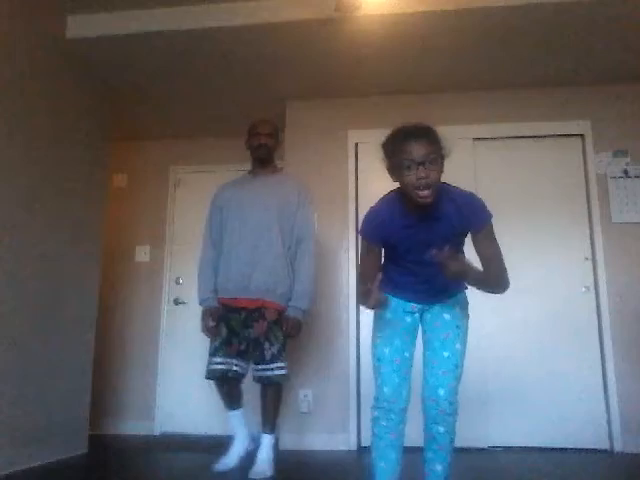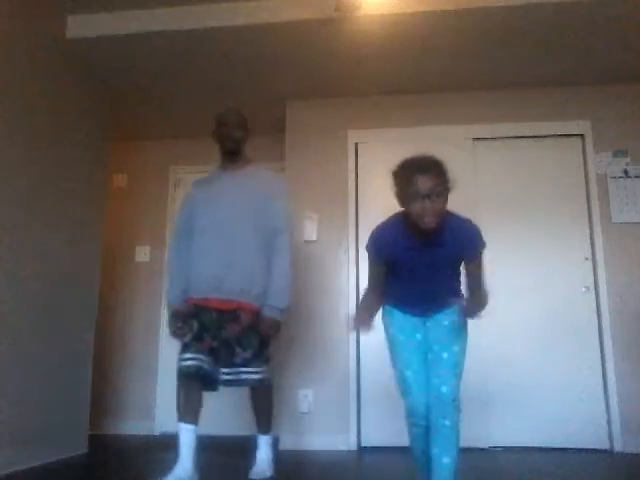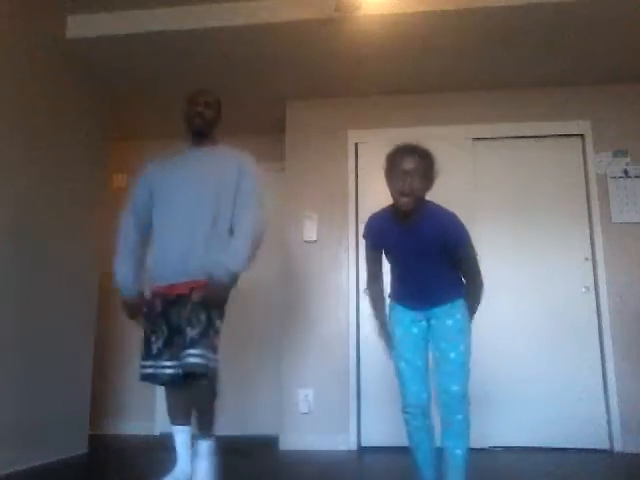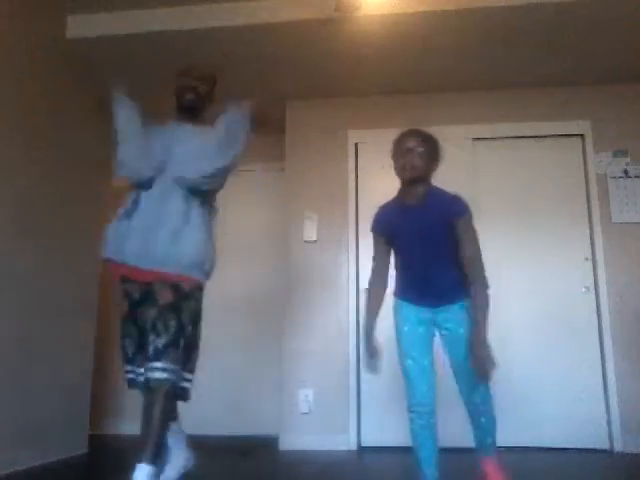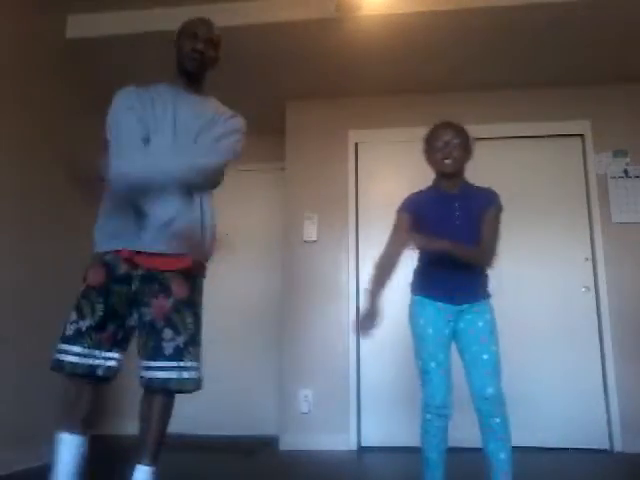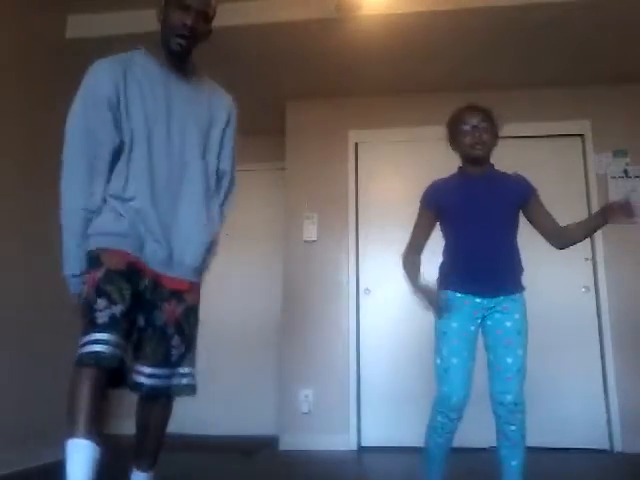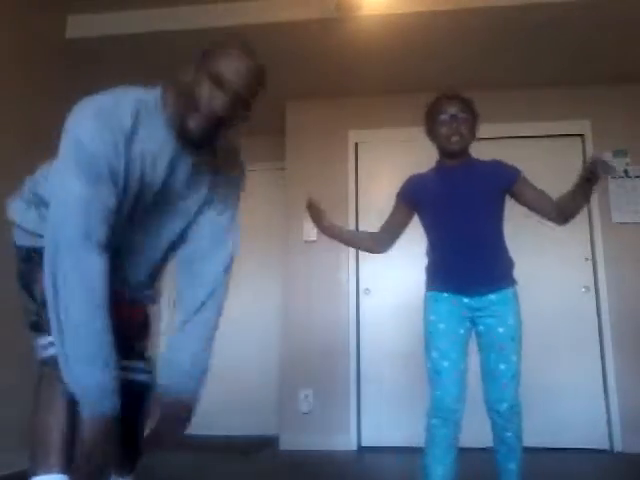
dt=0.4s
person 1, frame 1
left shoulder: (294, 192)
right shoulder: (226, 192)
left elbow: (305, 251)
right elbow: (211, 248)
left wrist: (298, 306)
right wrist: (207, 300)
left hip: (272, 300)
right hip: (229, 298)
left knee: (270, 374)
right knee: (222, 369)
left ankle: (266, 451)
right ankle: (240, 436)
person 1, frame 2
left shoulder: (268, 183)
right shoulder: (198, 190)
left elbow: (280, 246)
right elbow: (181, 246)
left wrist: (274, 305)
right wrist: (176, 301)
left hip: (248, 299)
right hip: (201, 299)
left knee: (255, 376)
right knee: (190, 370)
person 1, frame 3
left shoulder: (237, 163)
right shoulder: (157, 170)
left elbow: (251, 220)
right elbow: (132, 225)
left wrist: (227, 271)
right wrist: (128, 285)
left hip: (208, 280)
right hip: (164, 283)
left knee: (197, 359)
right knee: (168, 368)
person 1, frame 4
left shoulder: (219, 139)
right shoulder: (148, 135)
left elbow: (200, 173)
right elbow: (136, 168)
right wrist: (125, 105)
left hip: (179, 267)
right hip: (133, 265)
left knee: (164, 369)
right knee: (147, 370)
person 1, frame 5
left shoulder: (227, 121)
right shoulder: (132, 98)
left elbow: (204, 167)
right elbow: (126, 163)
left wrist: (140, 176)
right wrist: (177, 223)
left hip: (177, 258)
right hip: (119, 247)
left knee: (164, 369)
right knee: (83, 352)
person 1, frame 6
left shoulder: (220, 105)
right shoulder: (113, 74)
left elbow: (218, 190)
right elbow: (84, 169)
left wrist: (198, 256)
right wrist: (78, 269)
left hip: (180, 261)
right hip: (117, 244)
left knee: (163, 380)
right knee: (99, 351)
person 1, frame 7
left shoulder: (225, 170)
right shoulder: (105, 121)
left elbow: (209, 273)
right elbow: (75, 249)
left wrist: (182, 382)
right wrist: (97, 399)
left hip: (128, 277)
right hip: (49, 239)
left knee: (134, 388)
right knee: (64, 363)
person 2, frame 1
left shoulder: (467, 206)
right shoulder: (380, 216)
left elbow: (500, 281)
right elbow: (366, 282)
left wrist: (465, 272)
right wrist: (370, 295)
left hip: (447, 302)
right hip: (396, 303)
left knee: (441, 403)
right knee: (389, 401)
person 2, frame 2
left shoulder: (464, 232)
right shoulder: (385, 237)
left elbow: (476, 293)
right elbow: (375, 291)
left wrist: (472, 305)
right wrist: (364, 314)
left hip: (446, 315)
right hip: (402, 316)
left knee: (444, 401)
right knee: (418, 406)
person 2, frame 3
left shoulder: (447, 224)
right shoulder: (377, 226)
left elbow: (474, 282)
right elbow: (374, 281)
left wrist: (465, 322)
right wrist: (383, 327)
left hip: (448, 308)
right hip: (404, 312)
left knee: (453, 394)
right knee: (414, 402)
person 2, frame 4
left shoulder: (452, 206)
right shoulder: (385, 216)
left elbow: (475, 271)
right elbow: (379, 277)
left wrist: (480, 337)
right wrist: (369, 334)
left hip: (456, 306)
right hip: (411, 310)
left knee: (476, 394)
right knee: (420, 402)
person 2, frame 5
left shoulder: (486, 200)
right shoulder: (416, 204)
left elbow: (485, 257)
right elbow: (390, 255)
left wrist: (439, 244)
right wrist: (373, 301)
left hip: (475, 306)
right hip: (430, 306)
left knee: (490, 397)
right knee: (436, 401)
person 2, frame 6
left shoulder: (516, 187)
right shoulder: (439, 192)
left elbow: (558, 236)
right elbow: (412, 252)
left wrist: (602, 217)
right wrist: (420, 286)
left hip: (507, 300)
right hip: (456, 300)
left knee: (508, 399)
right knee: (450, 398)
person 2, frame 7
left shoulder: (498, 174)
right shoulder: (417, 187)
left elbow: (559, 212)
right elbow: (381, 241)
left wrist: (587, 182)
right wrist: (331, 229)
left hip: (497, 296)
right hip: (444, 299)
left knee: (504, 402)
right knee: (445, 402)
